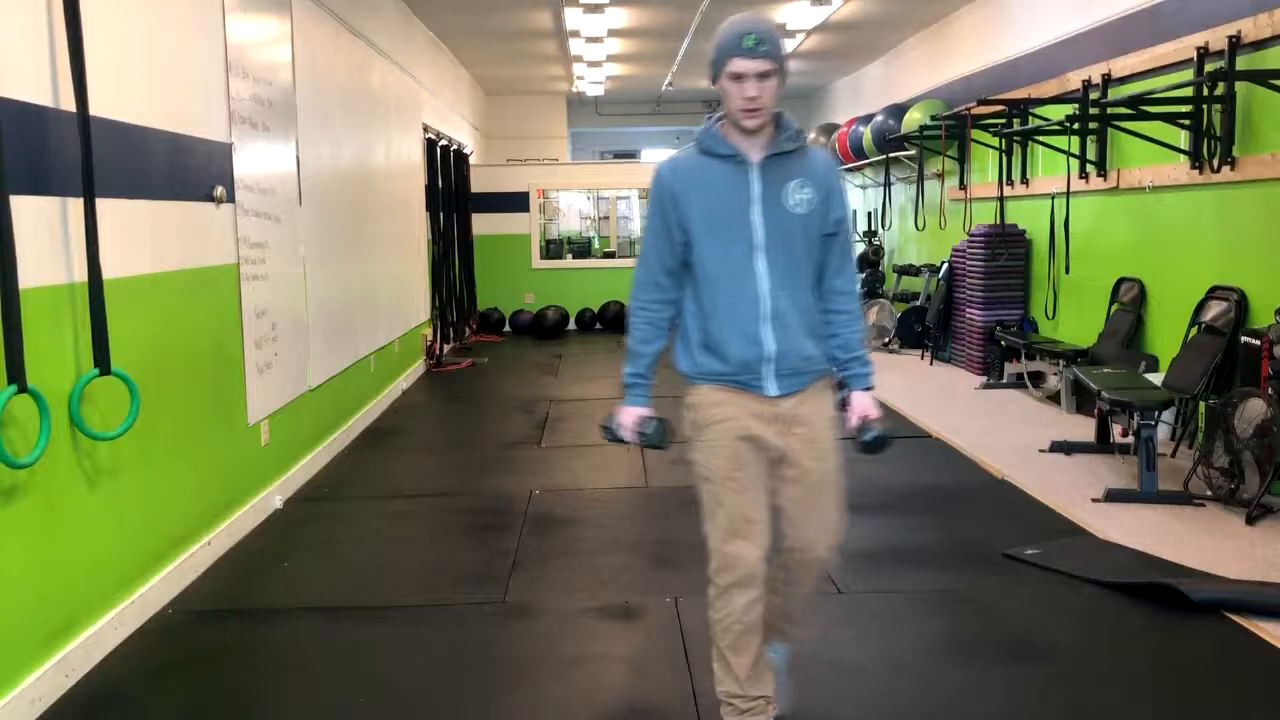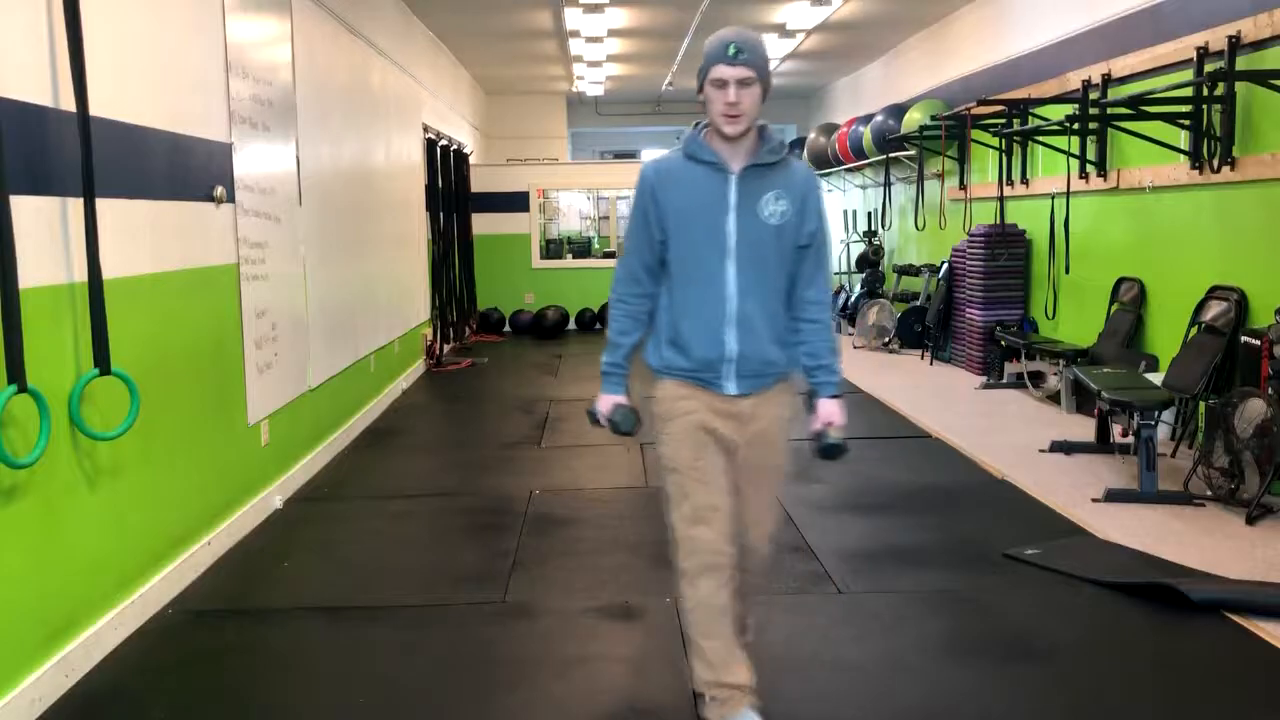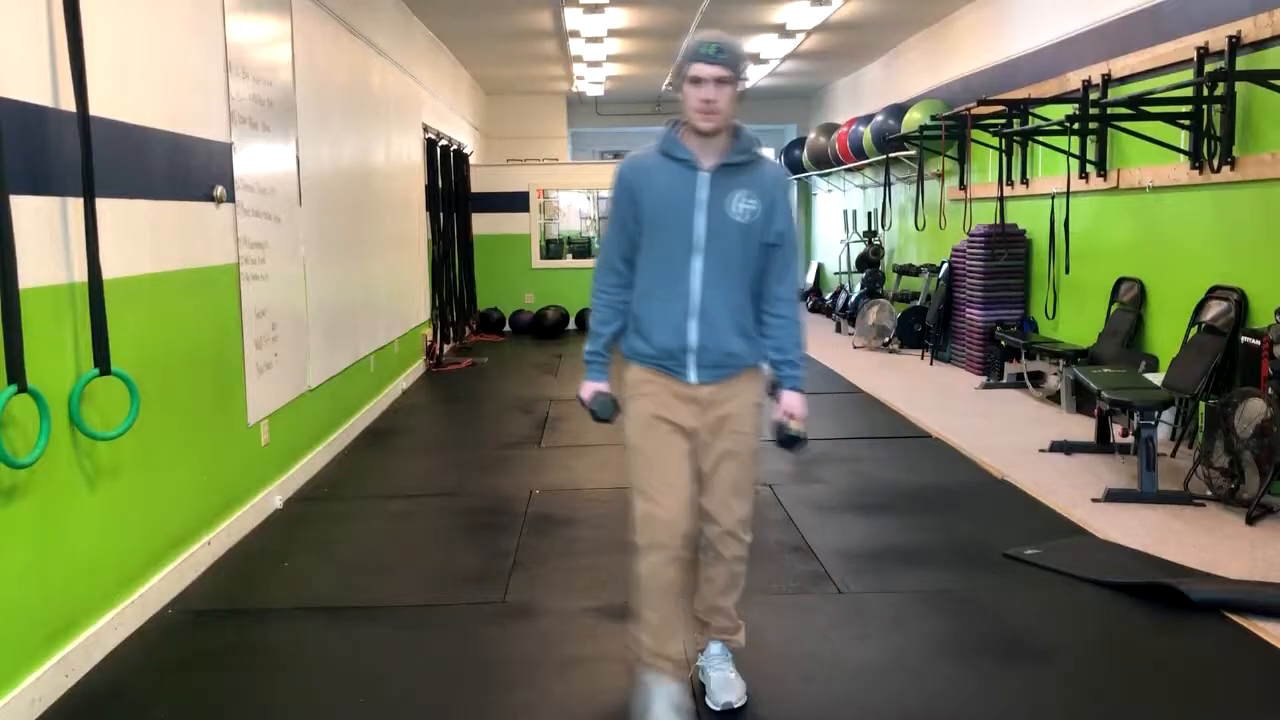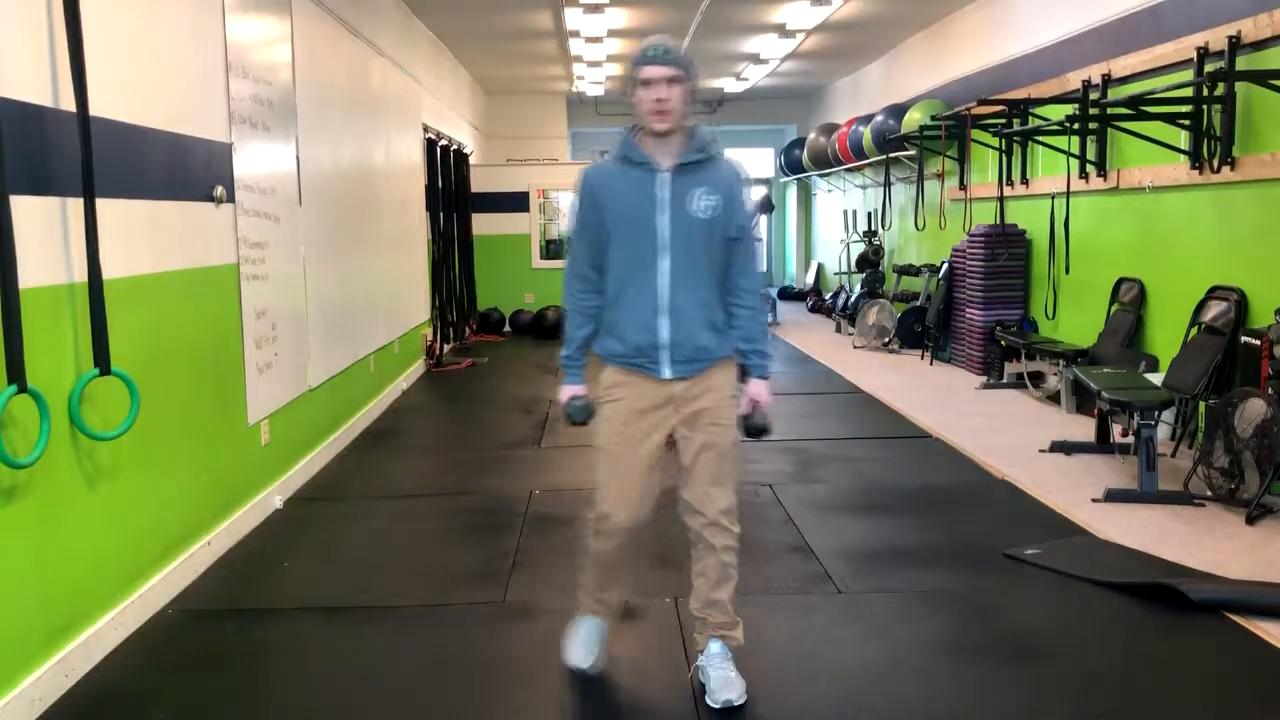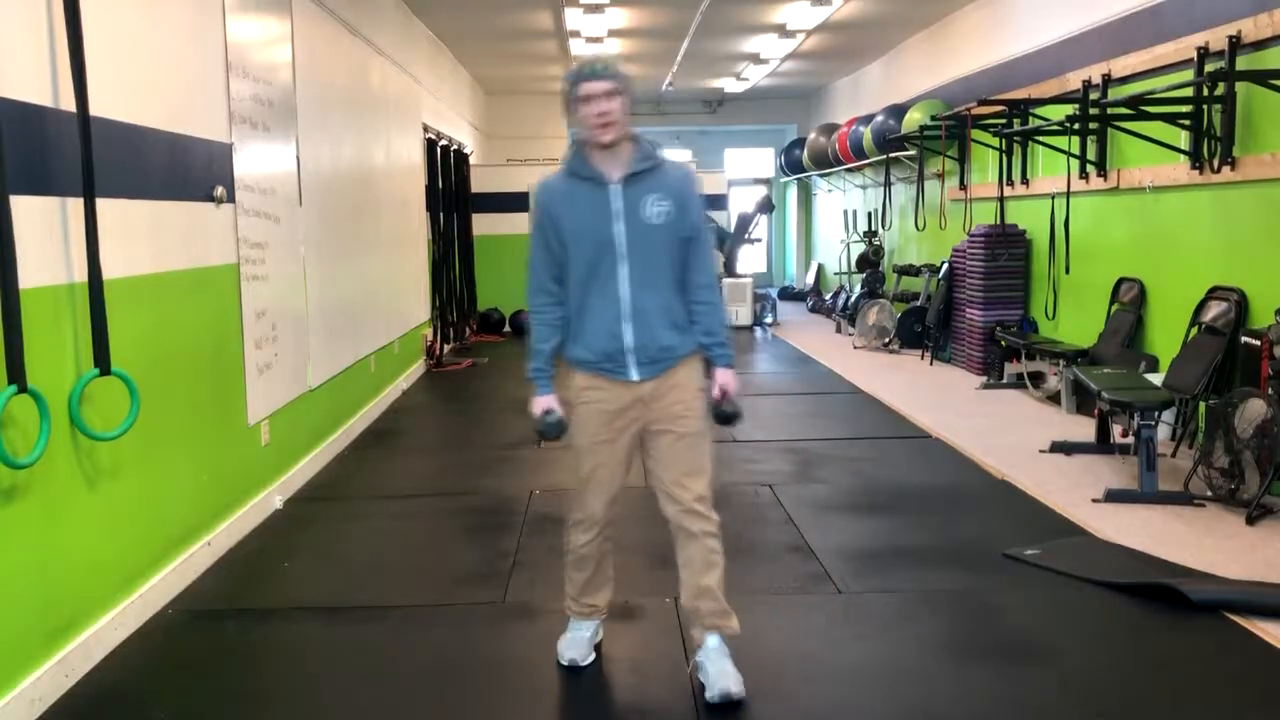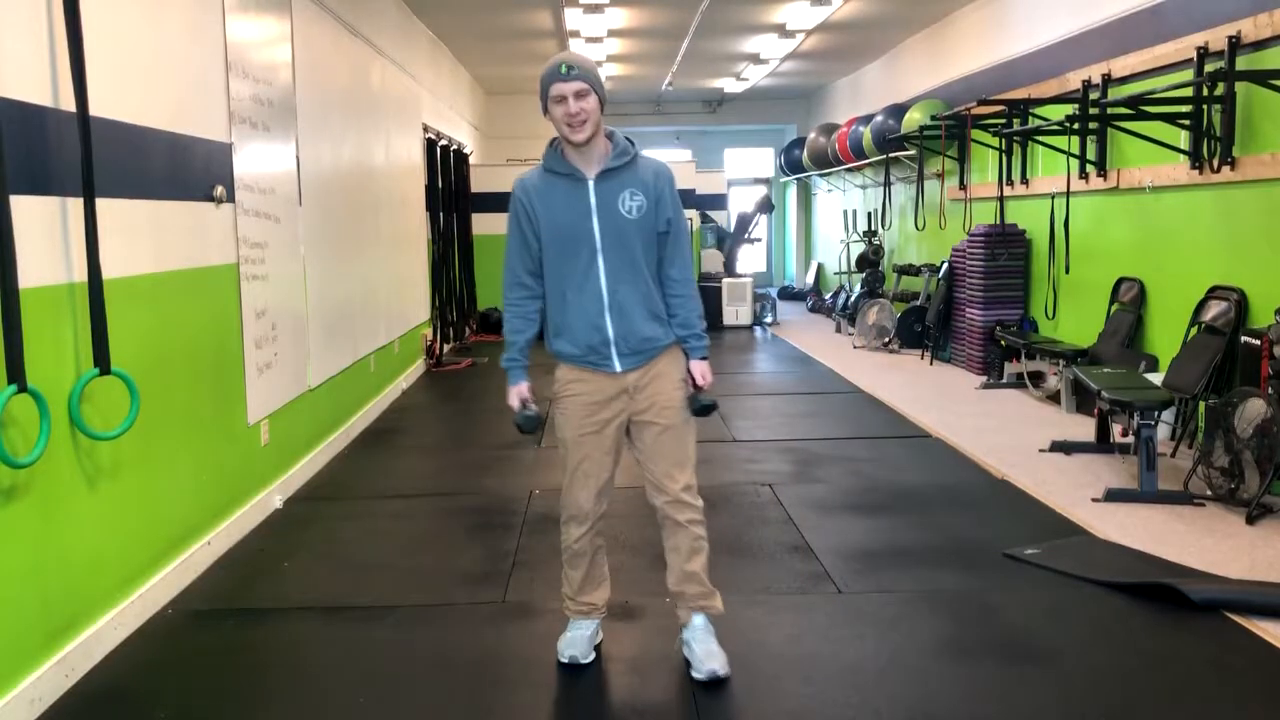
dt=0.2s
person 1, frame 1
left shoulder: (817, 171)
right shoulder: (678, 178)
left elbow: (839, 284)
right elbow: (655, 291)
left wrist: (859, 378)
right wrist: (635, 391)
left hip: (807, 395)
right hip: (721, 398)
left knee: (814, 542)
right knee: (739, 560)
left ankle: (773, 636)
person 1, frame 2
left shoulder: (796, 183)
right shoulder: (662, 180)
left elbow: (813, 293)
right elbow: (635, 287)
left wrist: (827, 387)
right wrist: (613, 377)
left hip: (767, 394)
right hip: (685, 394)
left knee: (753, 542)
right knee: (705, 549)
left ankle: (725, 645)
person 1, frame 3
left shoulder: (767, 182)
right shoulder: (638, 174)
left elbow: (780, 291)
right elbow: (614, 277)
left wrist: (790, 380)
right wrist: (595, 365)
left hip: (735, 384)
right hip: (652, 378)
left knee: (727, 526)
right knee: (660, 525)
left ankle: (717, 645)
person 1, frame 4
left shoulder: (724, 179)
right shoulder: (602, 181)
left elbow: (744, 282)
right elbow: (583, 283)
left wrist: (757, 367)
right wrist: (572, 369)
left hip: (710, 378)
right hip: (626, 378)
left knee: (714, 518)
right knee: (614, 514)
left ankle: (715, 646)
right ankle: (592, 615)
person 1, frame 5
left shoulder: (676, 182)
right shoulder: (554, 196)
left elbow: (701, 279)
right elbow: (545, 295)
left wrist: (720, 358)
right wrist: (540, 380)
left hip: (675, 374)
right hip: (596, 381)
left knee: (693, 510)
right knee: (590, 513)
left ankle: (712, 640)
right ankle: (584, 617)
person 1, frame 6
left shoulder: (653, 178)
right shoulder: (532, 192)
left elbow: (678, 273)
right elbow: (522, 288)
left wrist: (697, 349)
right wrist: (516, 371)
left hip: (658, 365)
right hip: (580, 375)
left knee: (678, 498)
right knee: (582, 506)
left ankle: (697, 621)
right ankle: (584, 616)
